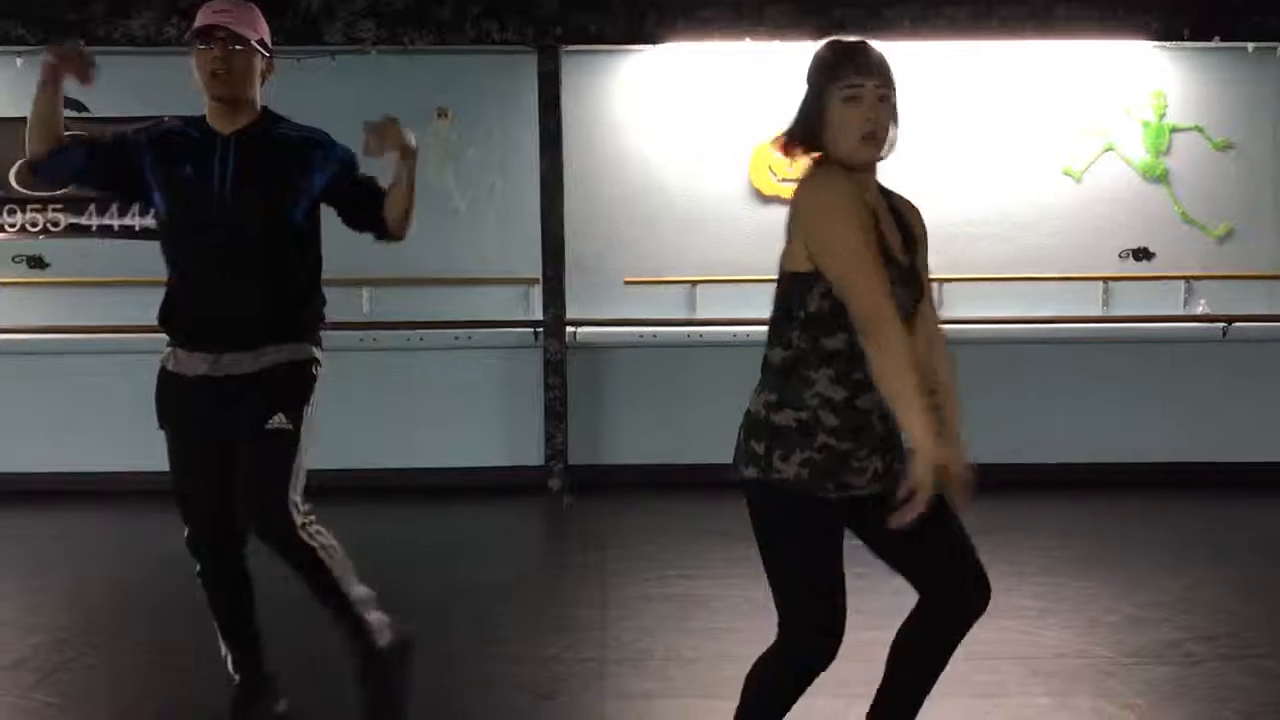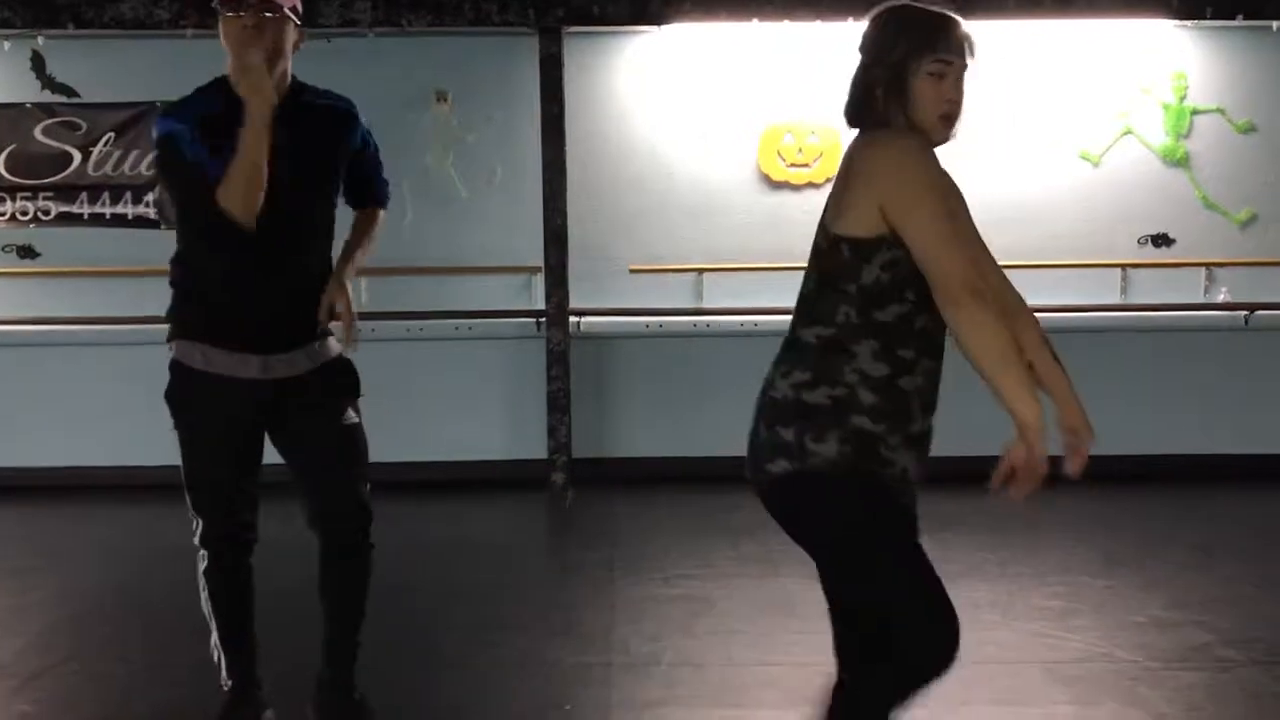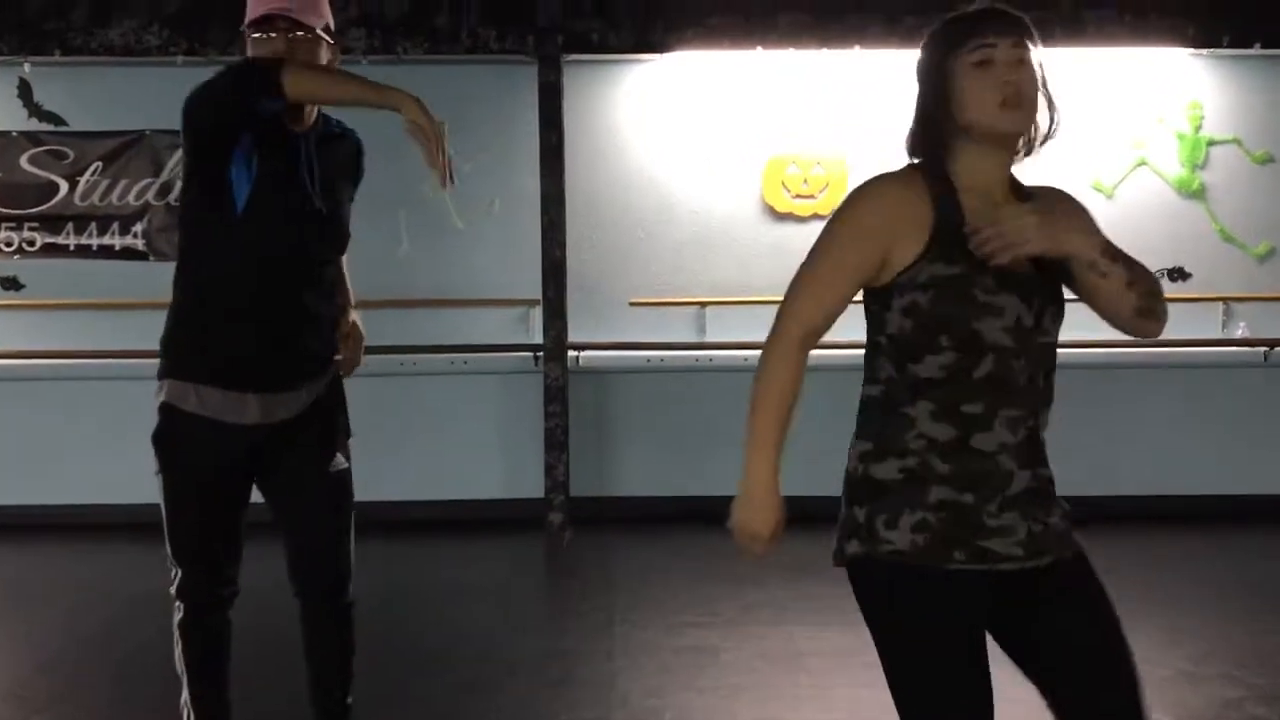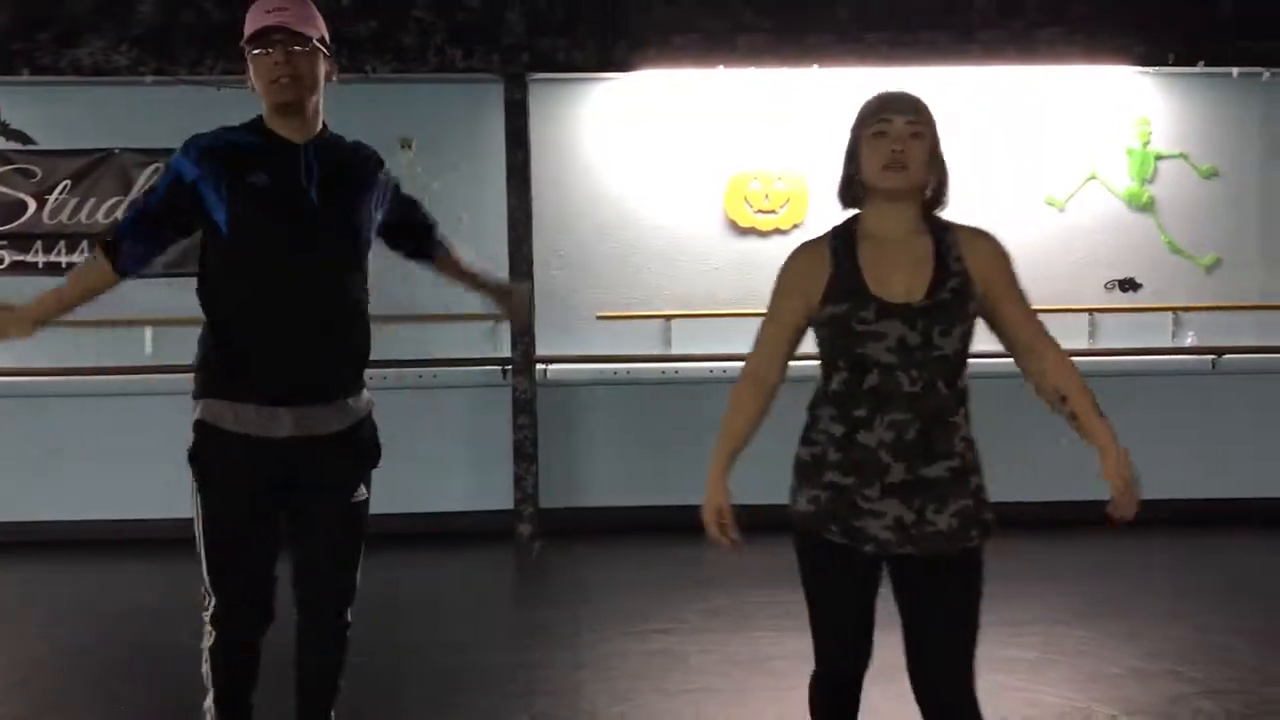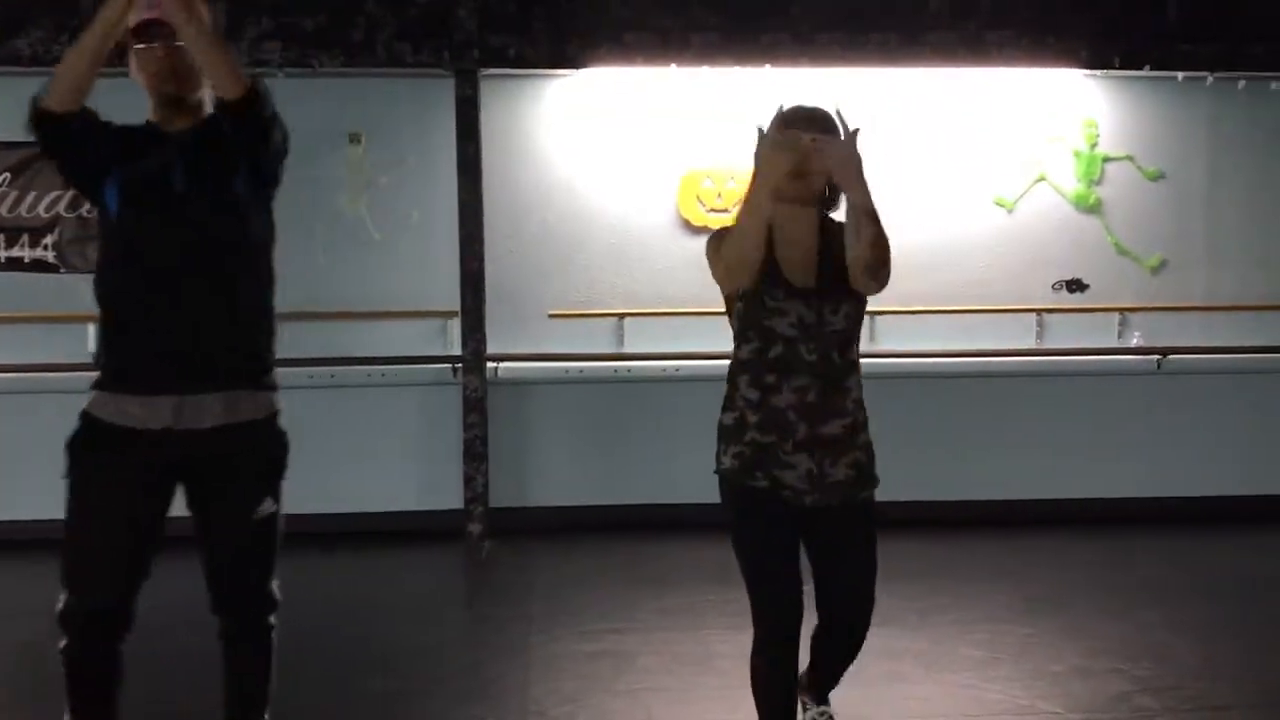
dt=0.7s
person 1, frame 1
left shoulder: (307, 150)
right shoulder: (157, 149)
left elbow: (390, 225)
right elbow: (45, 166)
left wrist: (401, 157)
right wrist: (53, 81)
left hip: (276, 361)
right hip: (190, 369)
left knee: (277, 513)
right knee: (209, 535)
left ankle: (379, 646)
person 1, frame 2
left shoulder: (335, 117)
right shoulder: (185, 122)
left elbow: (373, 200)
right elbow: (239, 213)
left wrist: (341, 275)
right wrist: (256, 112)
left hip: (308, 356)
right hip: (212, 362)
left knee: (346, 517)
right knee: (223, 533)
person 1, frame 3
left shoulder: (343, 151)
right shoulder: (219, 118)
right elbow: (267, 80)
left wrist: (345, 310)
right wrist: (404, 102)
left hip: (306, 401)
right hip: (204, 403)
left knee: (327, 581)
right knee: (201, 588)
person 1, frame 4
left shoulder: (363, 169)
right shoulder: (210, 160)
left elbow: (420, 236)
right elbow: (128, 247)
left wrist: (489, 287)
left hip: (339, 423)
right hip: (239, 423)
left knee: (329, 600)
right knee: (237, 605)
person 1, frame 5
left shoulder: (248, 136)
right shoulder: (111, 148)
left elbow: (244, 98)
right elbow: (50, 115)
left hip: (237, 415)
right hip: (124, 416)
left knee: (246, 600)
right knee: (90, 608)
person 2, frame 1
left shoulder: (901, 214)
right shoulder: (826, 199)
left elbow: (923, 335)
right elbow: (875, 321)
left wrist: (952, 442)
right wrist: (926, 442)
left hip: (871, 456)
right hip: (792, 461)
left knee: (961, 591)
right knee: (811, 637)
person 2, frame 2
left shoulder: (925, 177)
right shoulder: (894, 156)
left elbow: (995, 293)
right elbow: (965, 294)
left wrist: (1066, 399)
right wrist: (1028, 420)
left hip: (873, 456)
right hip: (820, 451)
left knee: (879, 651)
right knee: (926, 637)
person 2, frame 3
left shoulder: (1053, 213)
right shoulder: (892, 205)
left elbow: (1146, 317)
right elbow: (789, 337)
left wrist: (1076, 246)
right wrist: (760, 479)
left hip: (1024, 522)
right hip: (910, 532)
person 2, frame 4
left shoulder: (975, 254)
right shoulder: (816, 263)
left elbow: (1038, 354)
right elbow: (761, 373)
left wrist: (1108, 445)
right wrist: (718, 474)
left hip: (944, 507)
right hip: (835, 504)
person 2, frame 5
left shoulder: (849, 242)
right shoulder: (734, 242)
left elbow: (872, 275)
right elbow: (734, 276)
left wrist: (859, 192)
right wrist: (764, 191)
left hip: (841, 461)
right hip: (755, 464)
left knee: (849, 613)
right knee: (776, 620)
